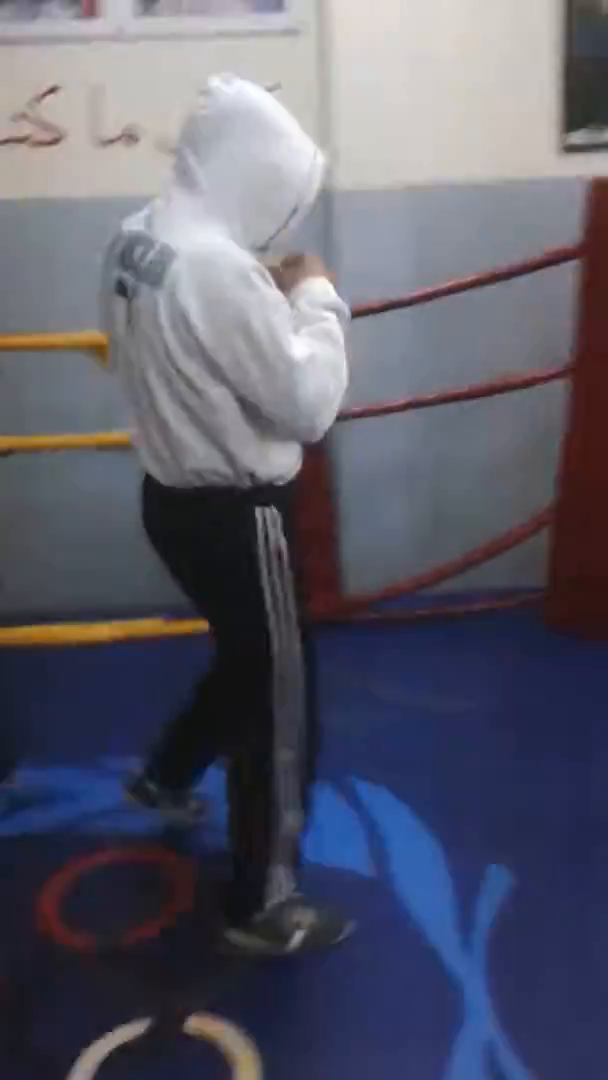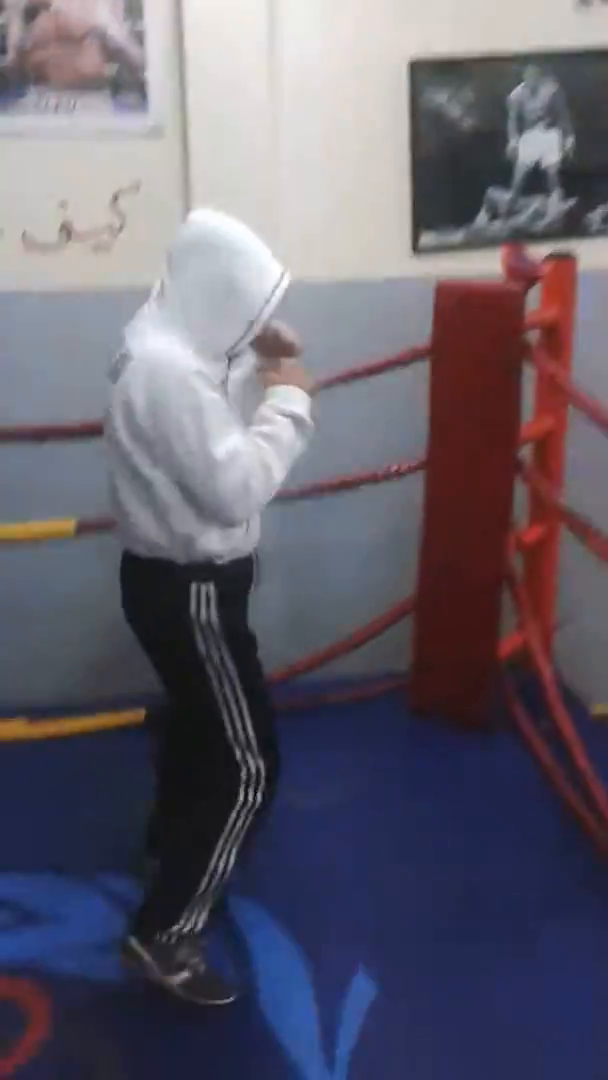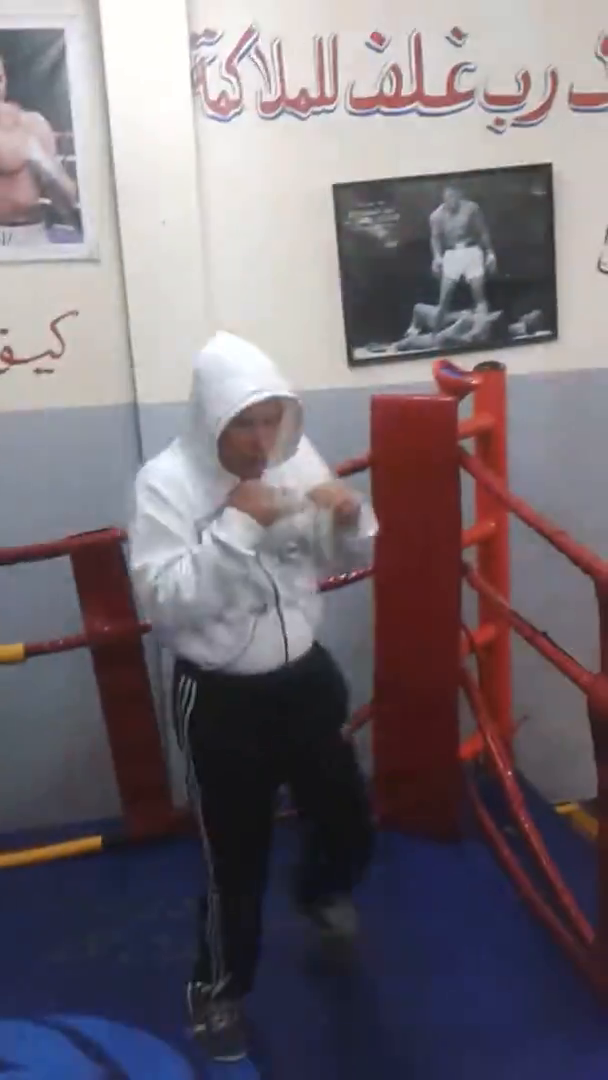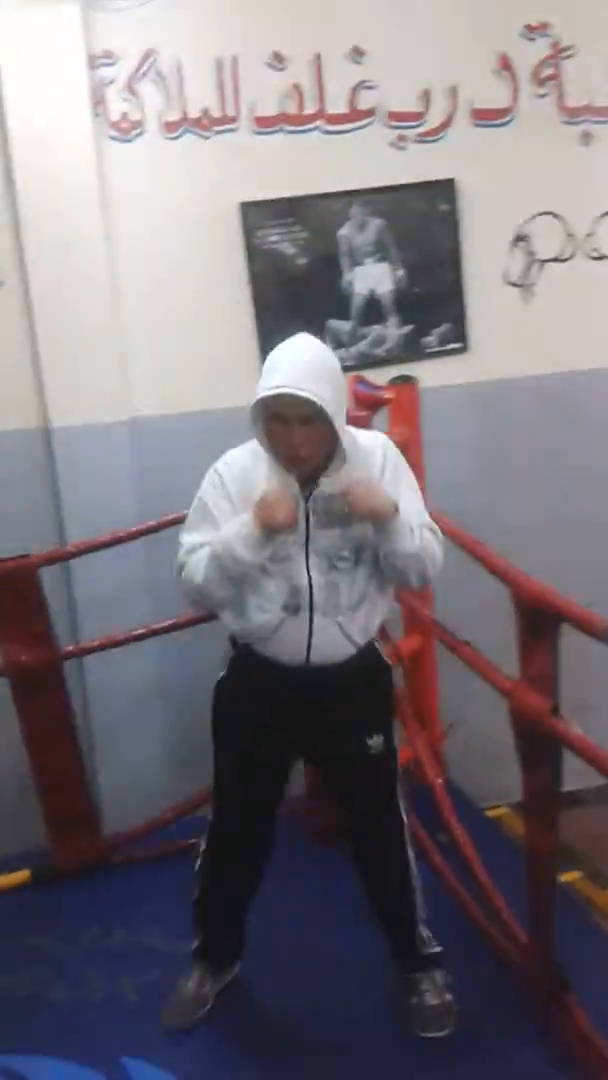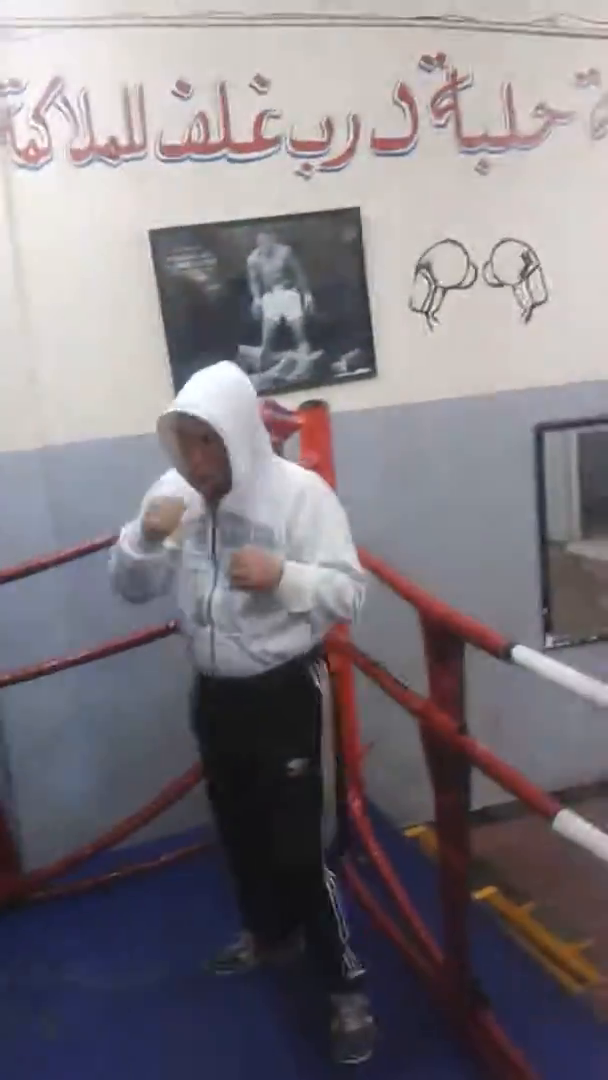
dt=0.4s
person 1, frame 1
left shoulder: (142, 235)
right shoulder: (217, 268)
right elbow: (309, 401)
left wrist: (277, 292)
right wrist: (317, 298)
left hip: (174, 499)
right hip: (235, 514)
left knee: (254, 669)
right knee: (276, 717)
left ankle: (168, 773)
right ankle: (259, 906)
person 1, frame 2
left shoulder: (159, 347)
right shoulder: (170, 371)
left elbow: (212, 433)
right elbow: (238, 485)
left wrist: (263, 375)
right wrist: (288, 398)
left hip: (159, 573)
right hip: (189, 587)
left knee: (198, 726)
right knee: (246, 763)
left ankle: (181, 851)
right ankle: (165, 931)
person 1, frame 3
left shoulder: (296, 458)
right shoulder: (165, 482)
left elbow: (338, 559)
right elbow: (168, 601)
left wrist: (351, 521)
right wrist: (235, 527)
left hip: (305, 677)
right hip: (220, 698)
left knee: (348, 827)
right knee: (234, 856)
left ankle: (323, 893)
right ankle: (219, 988)
person 1, frame 4
left shoulder: (377, 457)
right shoulder: (234, 473)
left elbow: (422, 566)
right elbow: (197, 581)
left wrist: (390, 515)
right wrist: (251, 533)
left hip: (351, 679)
right hip: (257, 682)
left knee: (380, 831)
right knee: (234, 829)
left ankle: (419, 962)
right ankle: (212, 958)
person 1, frame 5
left shoulder: (300, 491)
right shoulder: (174, 492)
left elbow: (347, 592)
right elbow: (131, 585)
left wrist: (284, 576)
right wrist: (148, 536)
left hip: (285, 691)
right hip: (217, 692)
left knee: (297, 846)
right knee: (241, 829)
left ankle: (345, 984)
right ankle: (269, 932)
